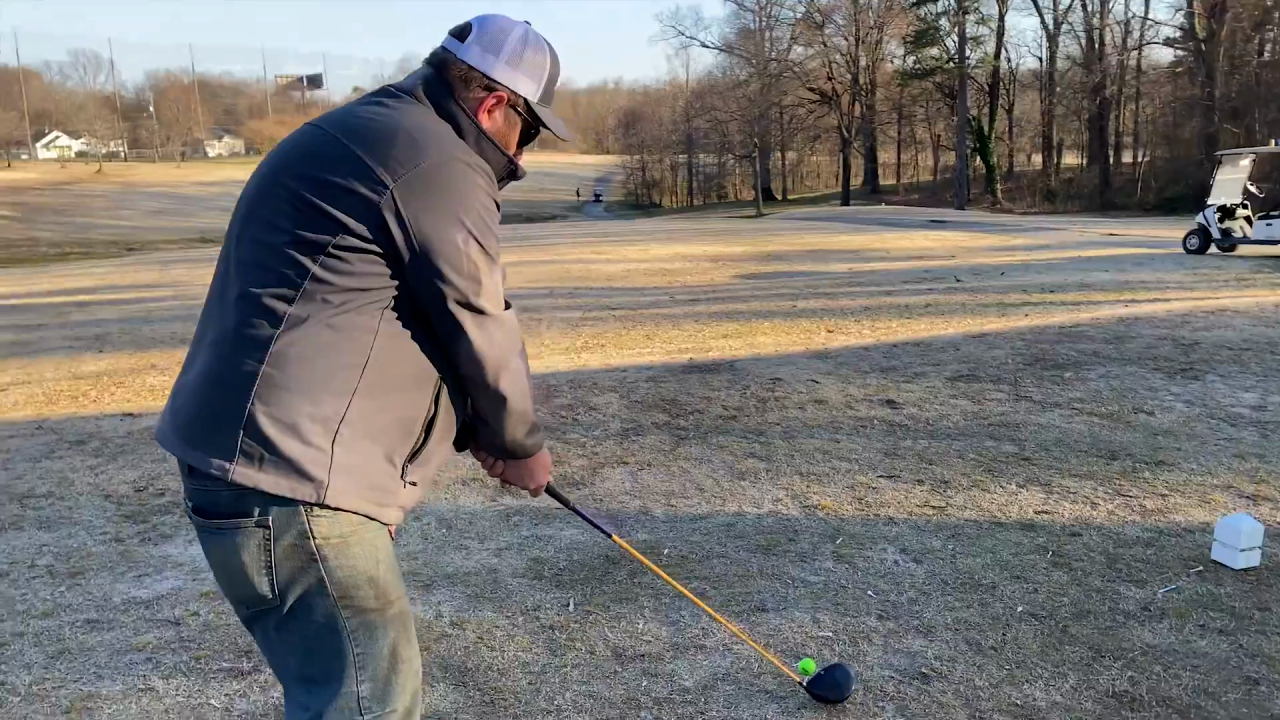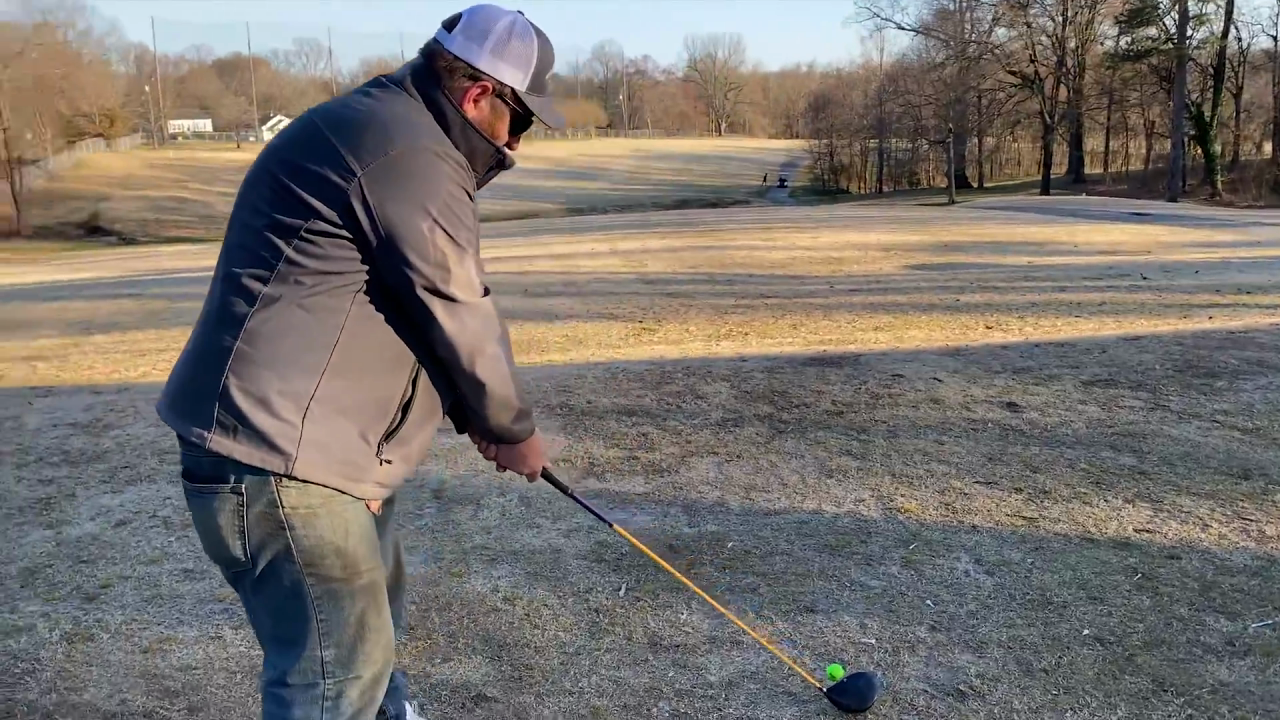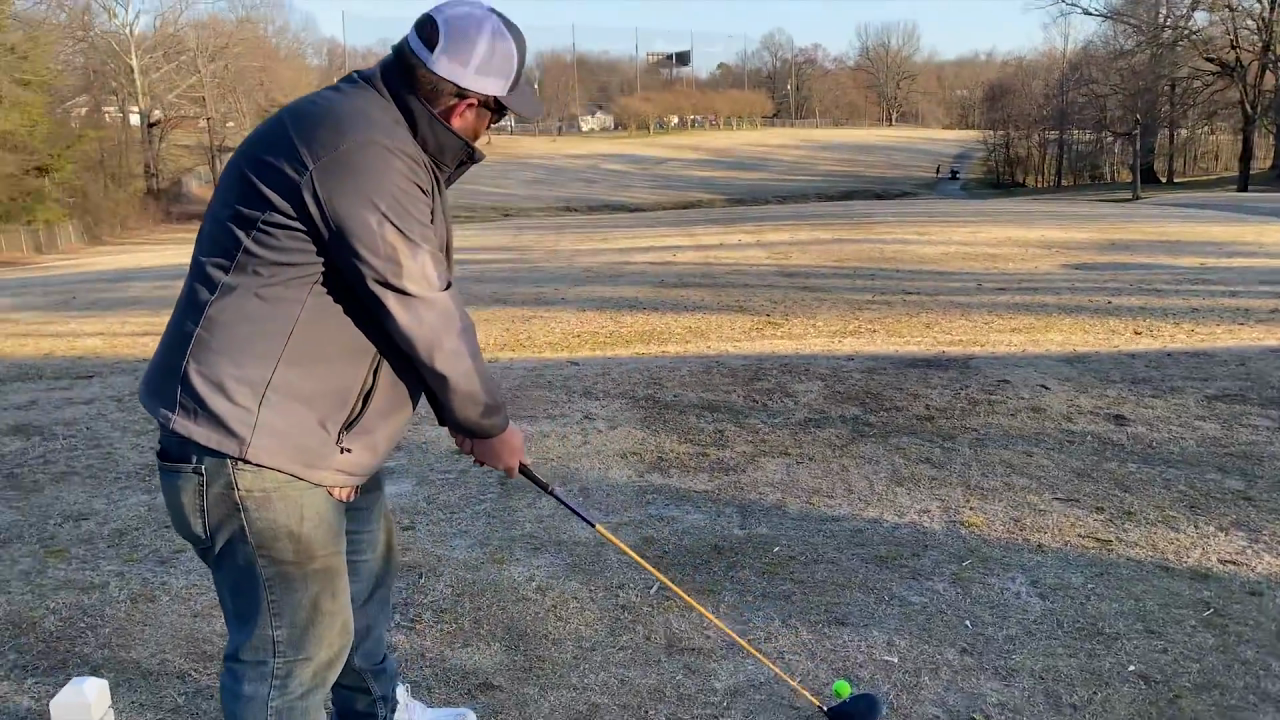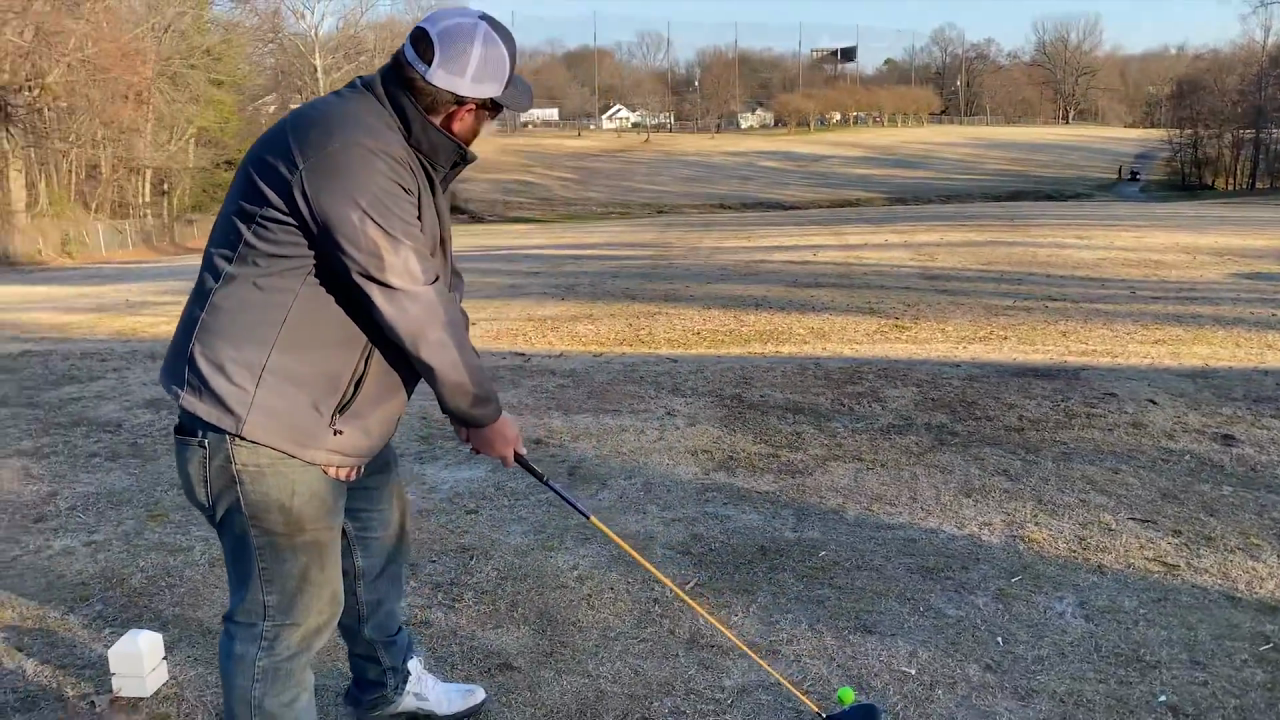
dt=0.7s
person 1, frame 1
right shoulder: (440, 165)
right elbow: (479, 330)
left wrist: (478, 435)
right wrist: (521, 444)
left hip: (252, 455)
right hip: (292, 482)
person 1, frame 2
left shoulder: (380, 127)
right shoulder: (411, 154)
left elbow: (426, 308)
right elbow: (458, 318)
left wrist: (476, 417)
right wrist: (513, 429)
left hip: (303, 438)
right hip: (279, 454)
left knee: (370, 608)
person 1, frame 3
left shoulder: (383, 135)
right shoulder: (363, 149)
left elbow: (421, 303)
right elbow: (420, 313)
left wrist: (461, 411)
right wrist: (487, 423)
left hip: (317, 428)
right hip: (254, 444)
left knee: (361, 578)
right knee: (294, 649)
person 1, frame 4
left shoulder: (401, 145)
right shoulder: (352, 149)
left elbow: (437, 289)
right elbow: (412, 308)
left wrist: (468, 402)
right wrist: (483, 412)
left hip: (336, 412)
right hip: (264, 424)
left knee: (377, 546)
right knee: (286, 616)
